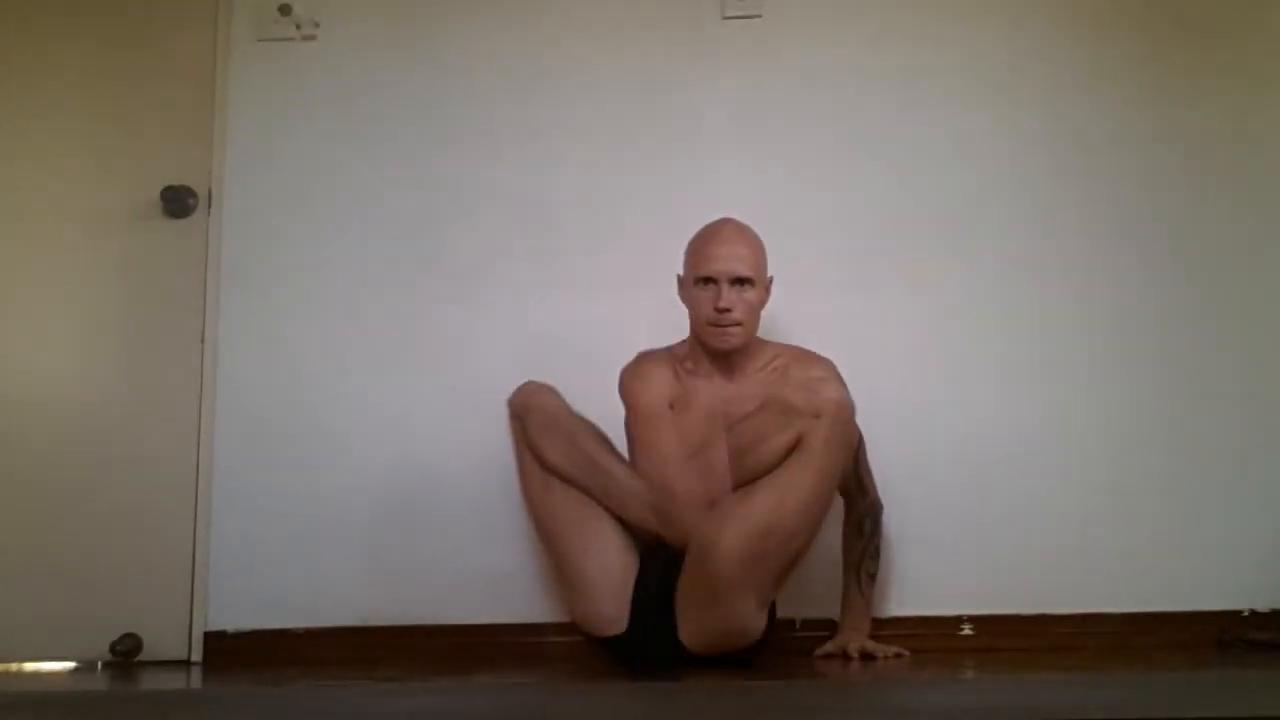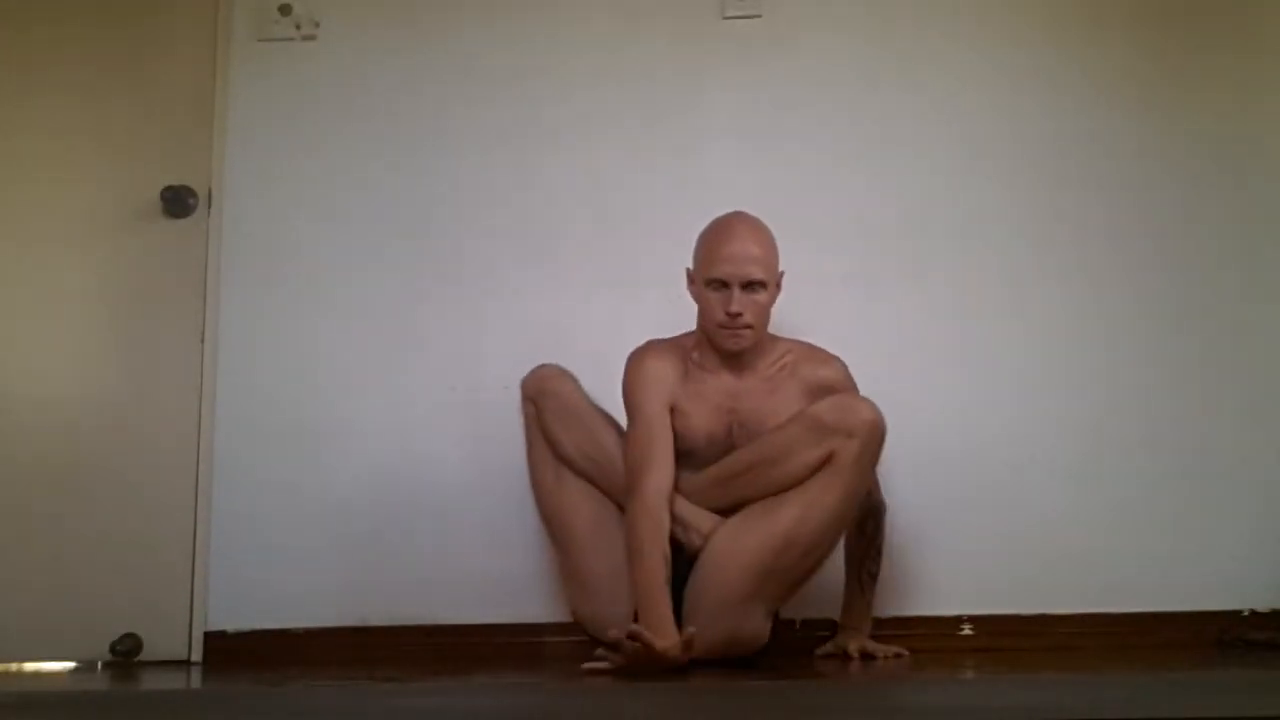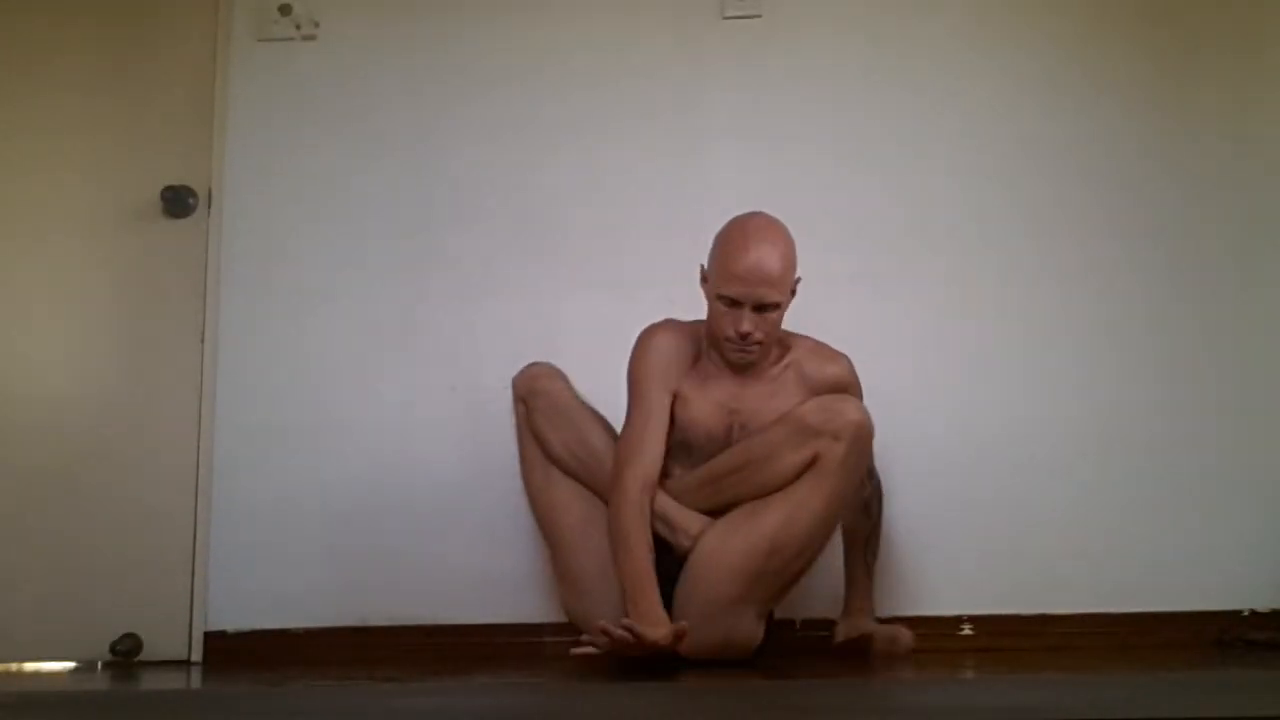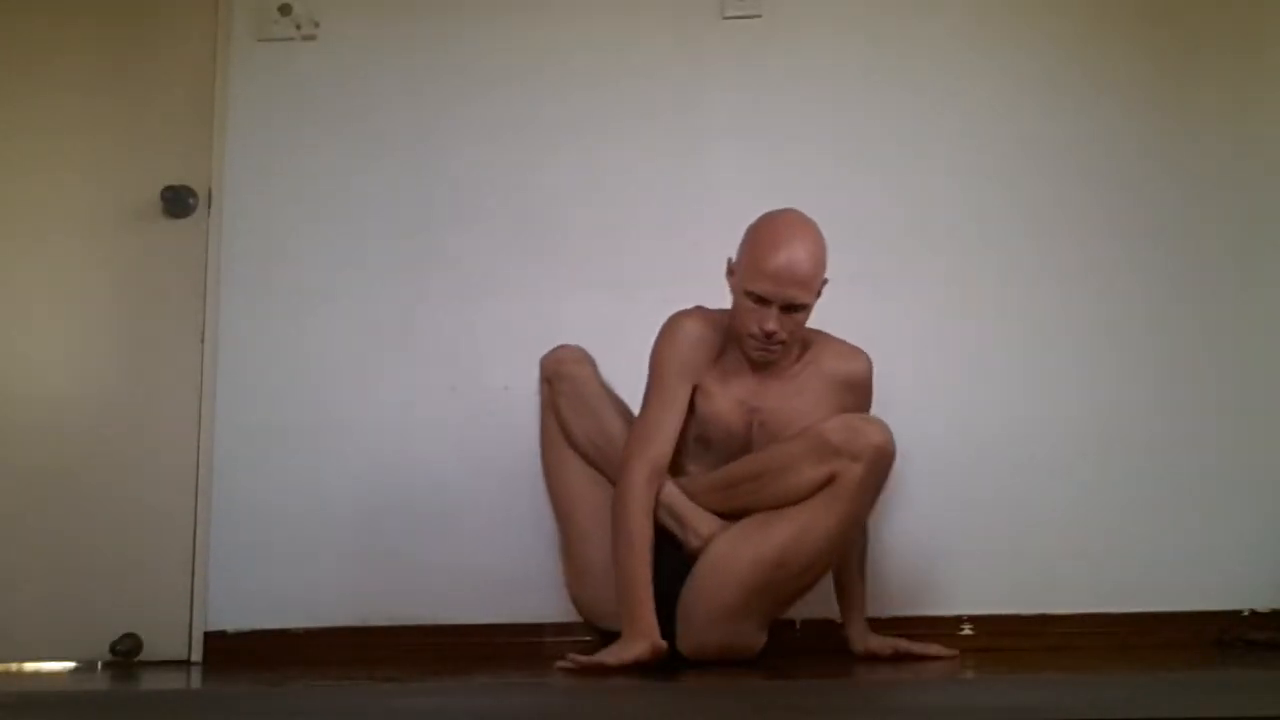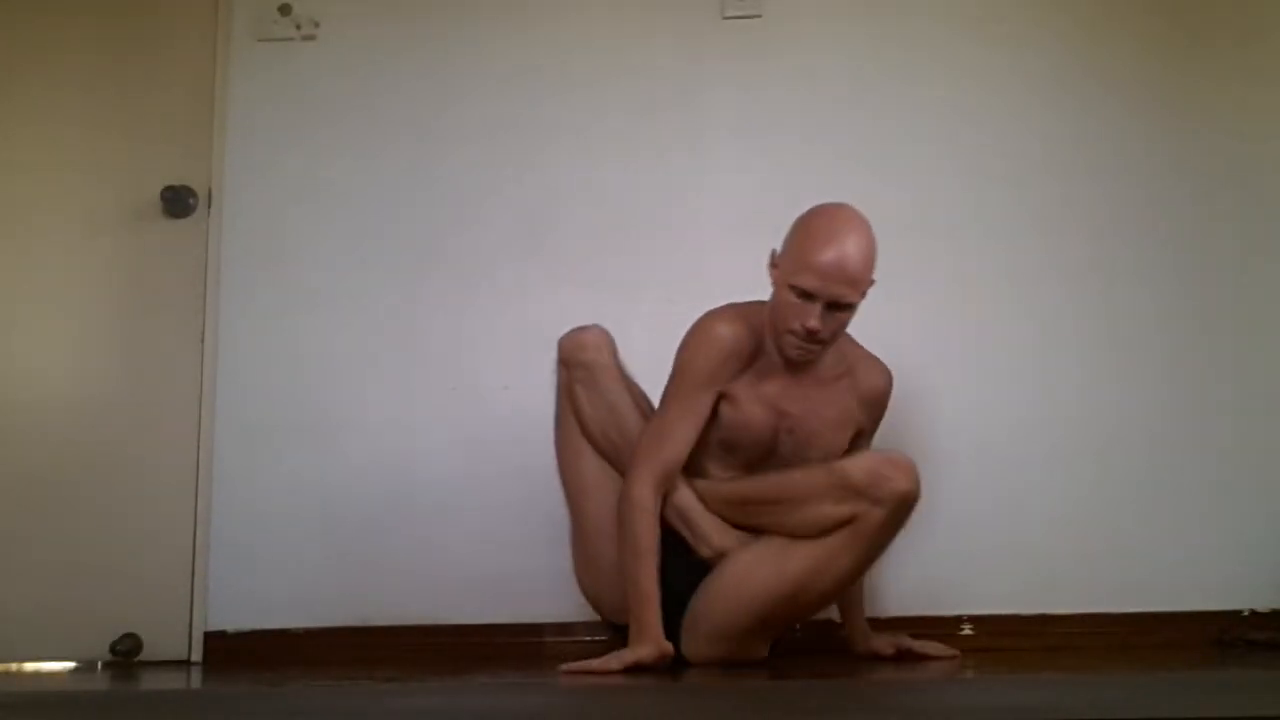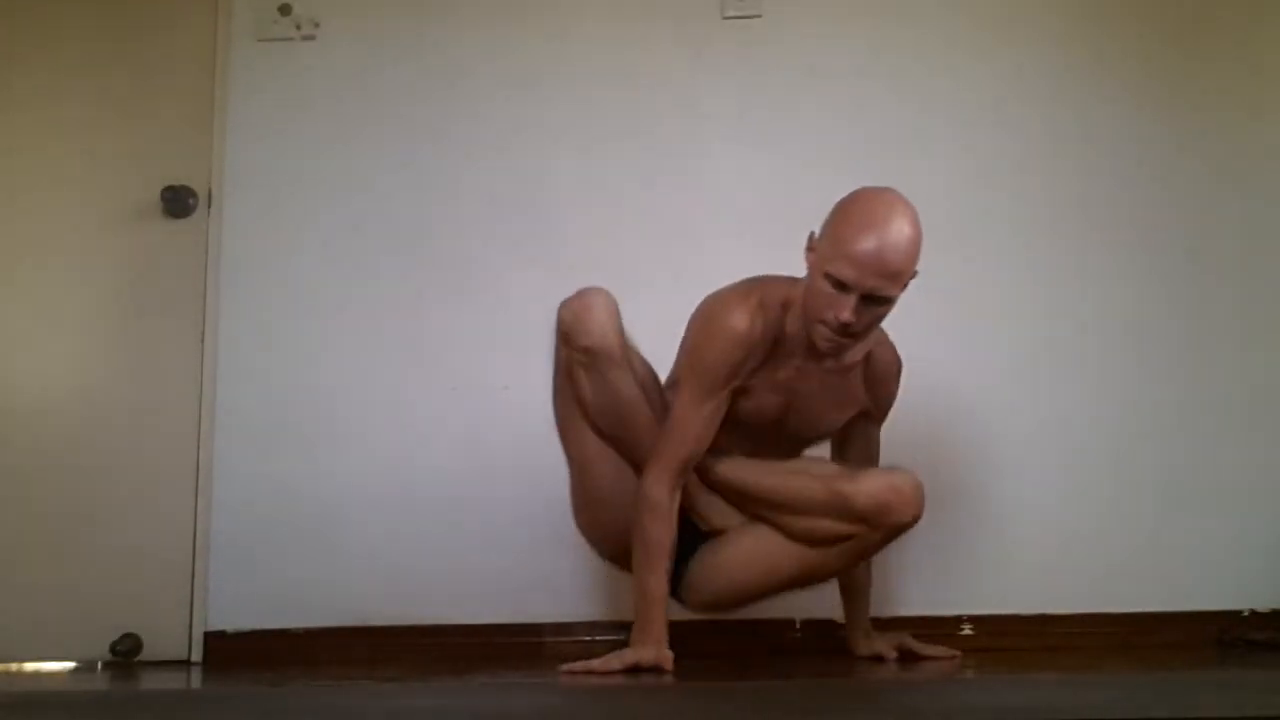
dt=0.3s
person 1, frame 1
left shoulder: (808, 376)
right shoulder: (653, 376)
left elbow: (864, 501)
right elbow: (660, 462)
left wrist: (855, 625)
right wrist: (686, 507)
left hip: (718, 614)
right hip: (622, 610)
left knee: (826, 404)
right knee: (532, 403)
right ankle: (677, 530)
person 1, frame 2
left shoulder: (819, 376)
right shoulder: (658, 367)
left elbow: (864, 504)
right elbow: (647, 497)
left wrist: (855, 626)
right wrist: (659, 630)
left hip: (724, 614)
right hip: (624, 606)
left knee: (857, 420)
right knee: (546, 384)
person 1, frame 3
left shoulder: (824, 374)
right shoulder: (667, 348)
left elbow: (859, 489)
right elbow: (632, 485)
left wrist: (858, 611)
right wrist: (648, 618)
left hip: (714, 616)
right hip: (620, 603)
left knee: (843, 420)
right knee: (537, 383)
person 1, frame 4
left shoulder: (845, 373)
right shoulder: (694, 337)
left elbow: (839, 509)
right elbow: (639, 475)
left wrist: (857, 629)
right wrist: (639, 629)
left hip: (717, 620)
right hip: (624, 590)
left knee: (868, 441)
right knee: (565, 365)
person 1, frame 5
left shoulder: (867, 384)
right shoulder: (727, 339)
left elbow: (845, 512)
right elbow: (644, 481)
left wrist: (859, 633)
right wrist: (644, 634)
left hip: (719, 622)
right hip: (634, 586)
left knee: (893, 479)
right knee: (585, 347)
person 1, frame 6
left shoulder: (879, 367)
right shoulder: (744, 322)
left elbow: (855, 490)
right elbow: (663, 478)
left wrist: (860, 631)
right wrist: (649, 635)
left hip: (708, 564)
right hip: (629, 512)
left knee: (898, 500)
right knee: (588, 314)
